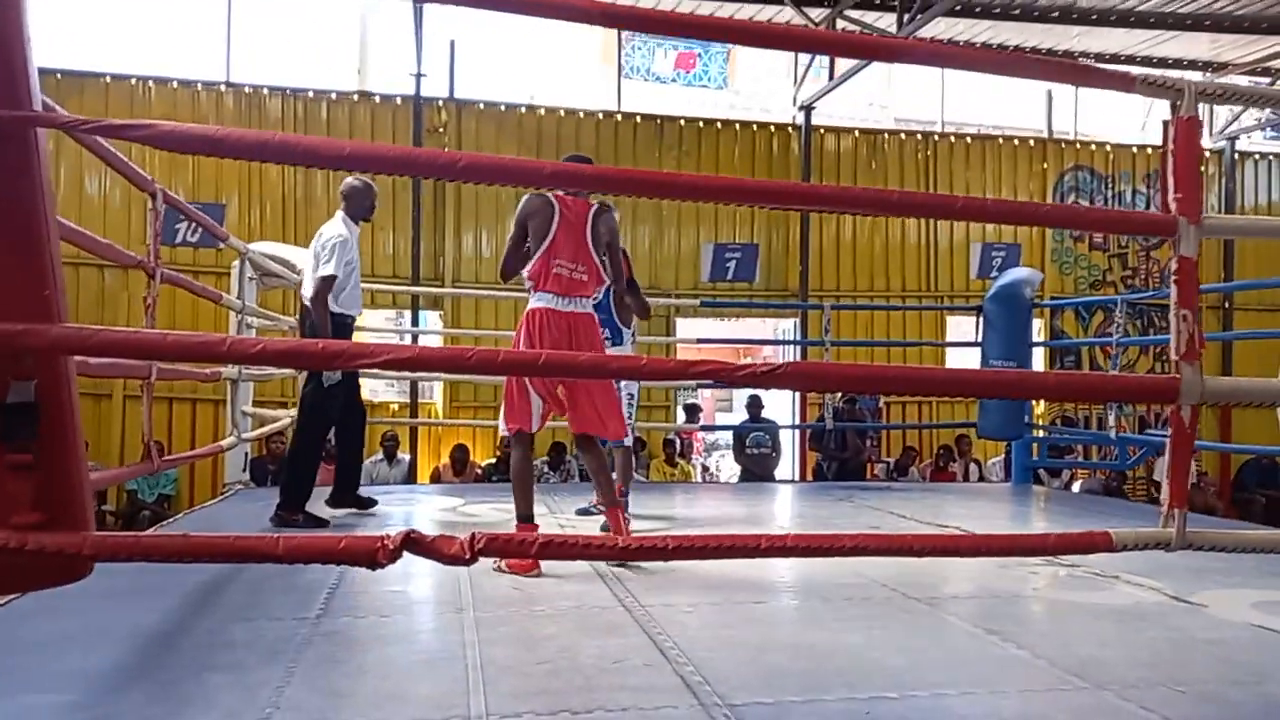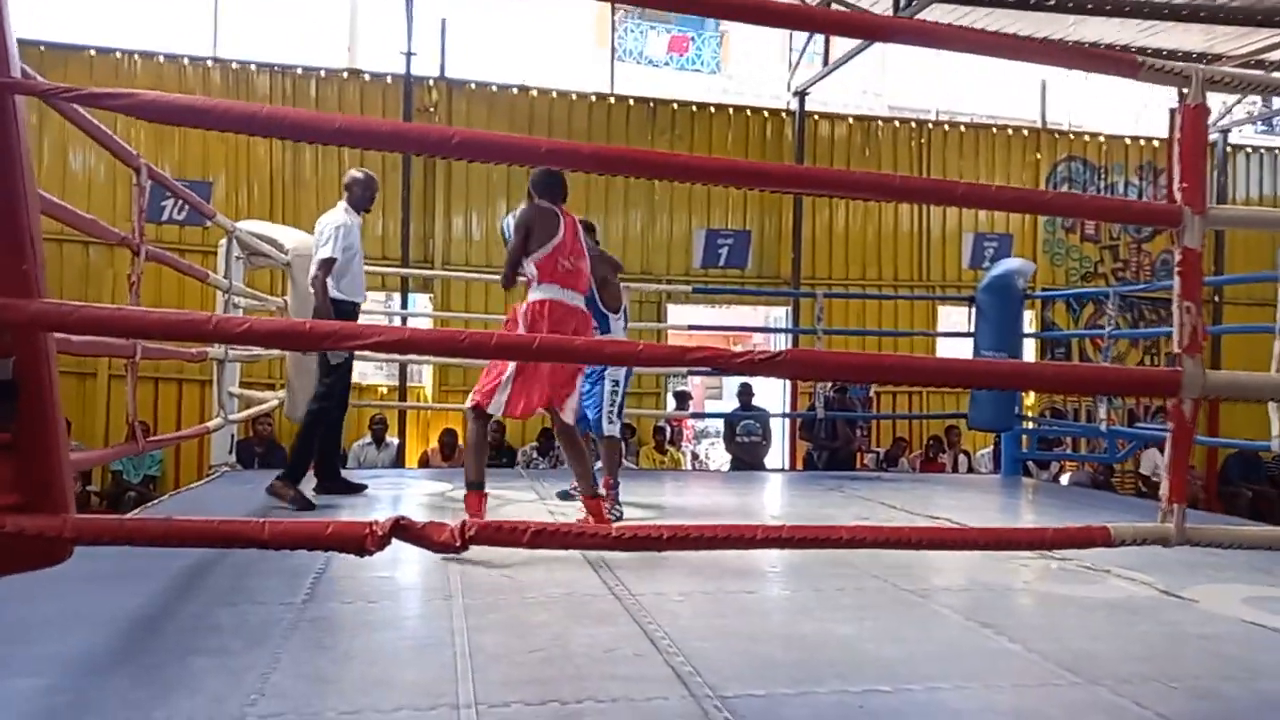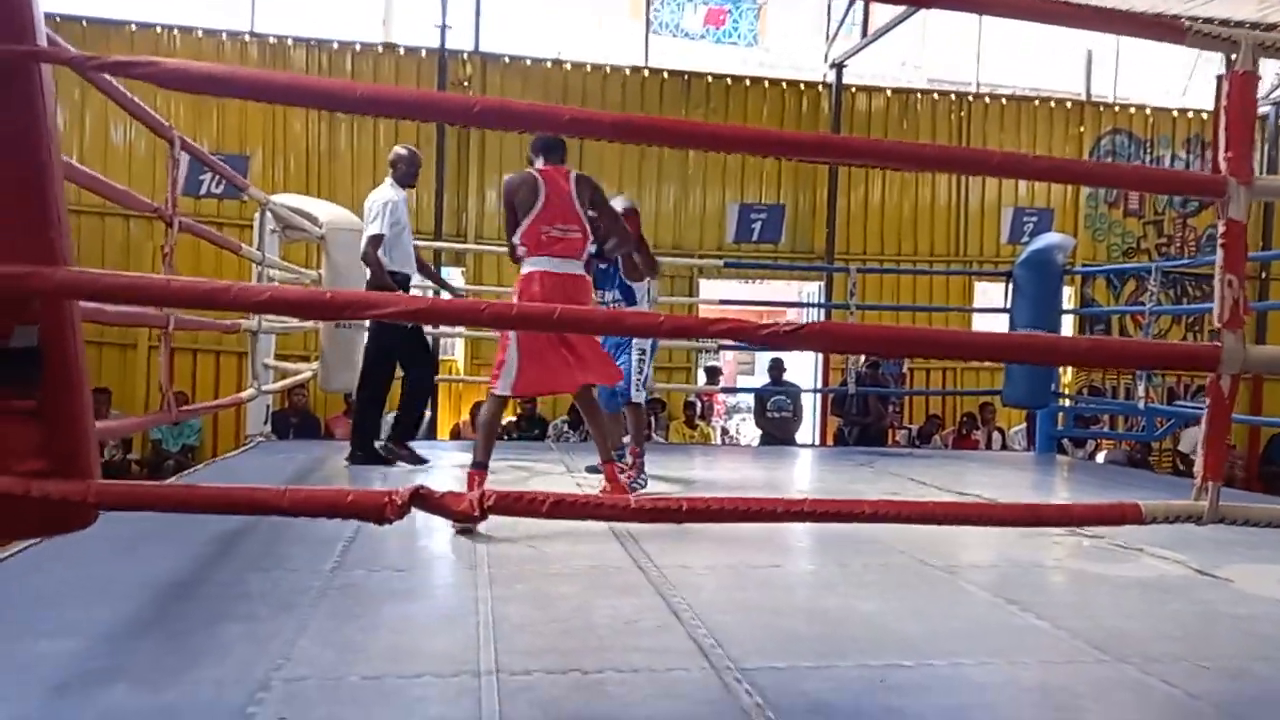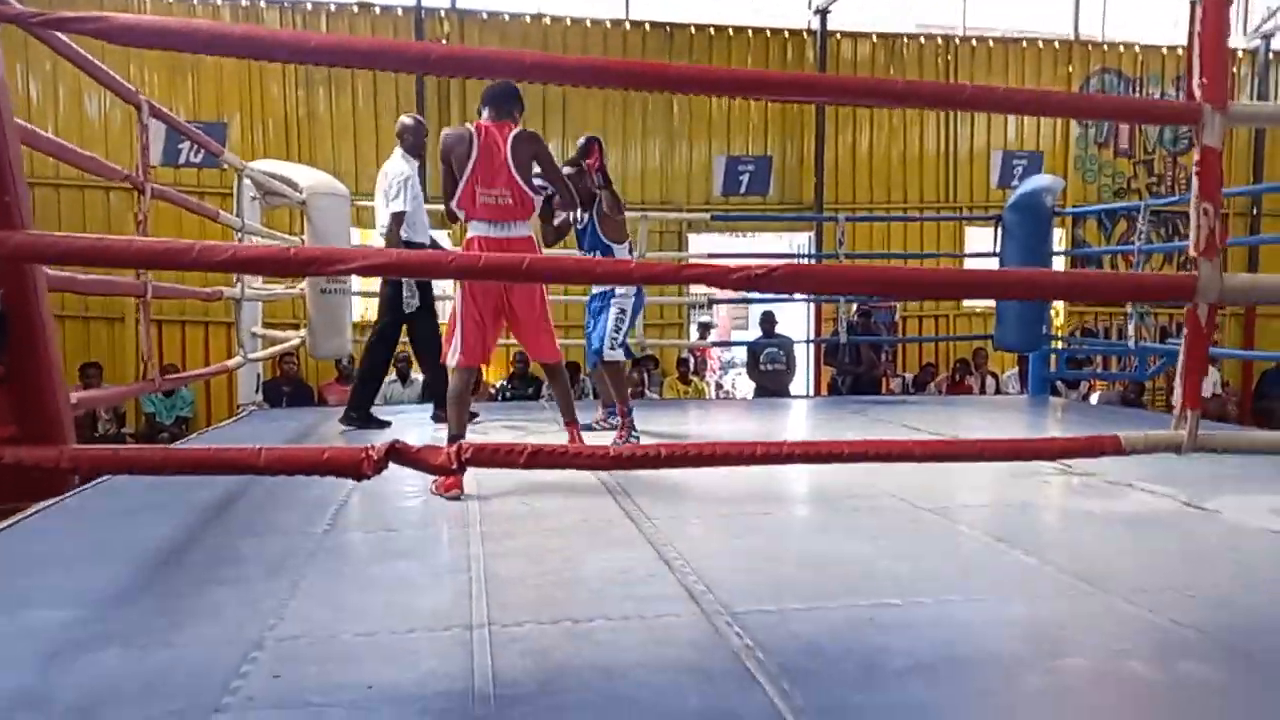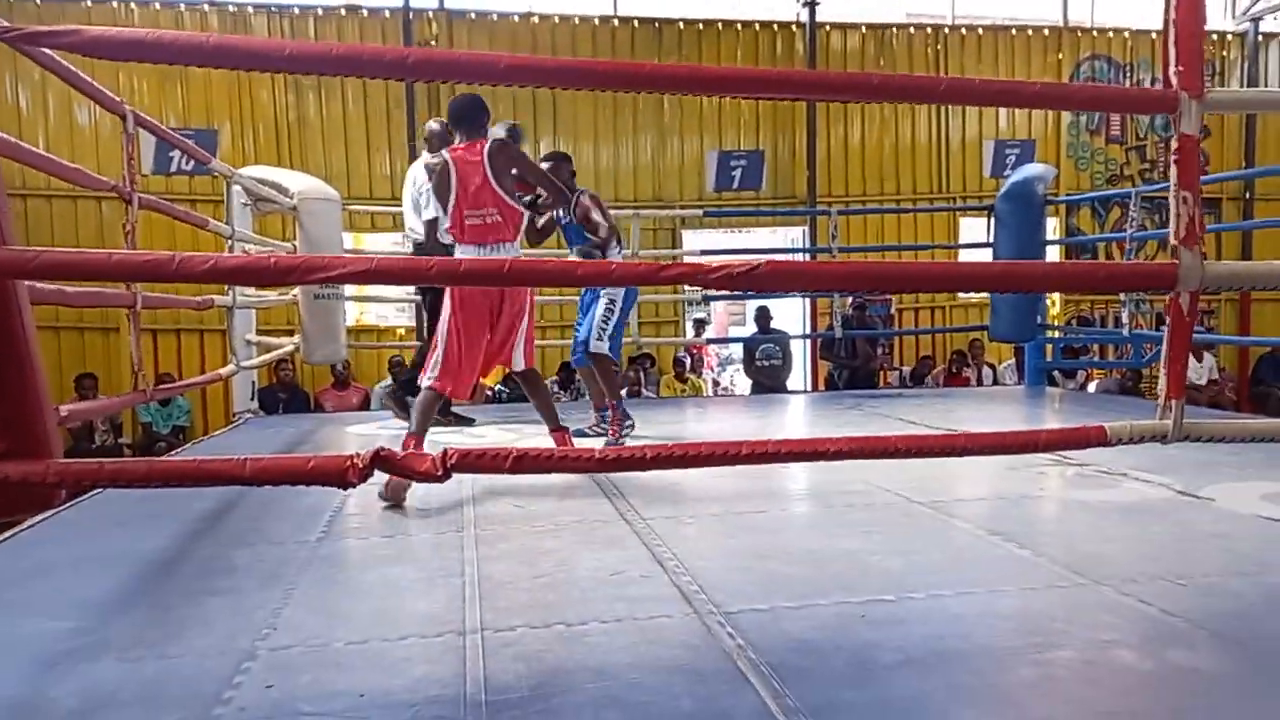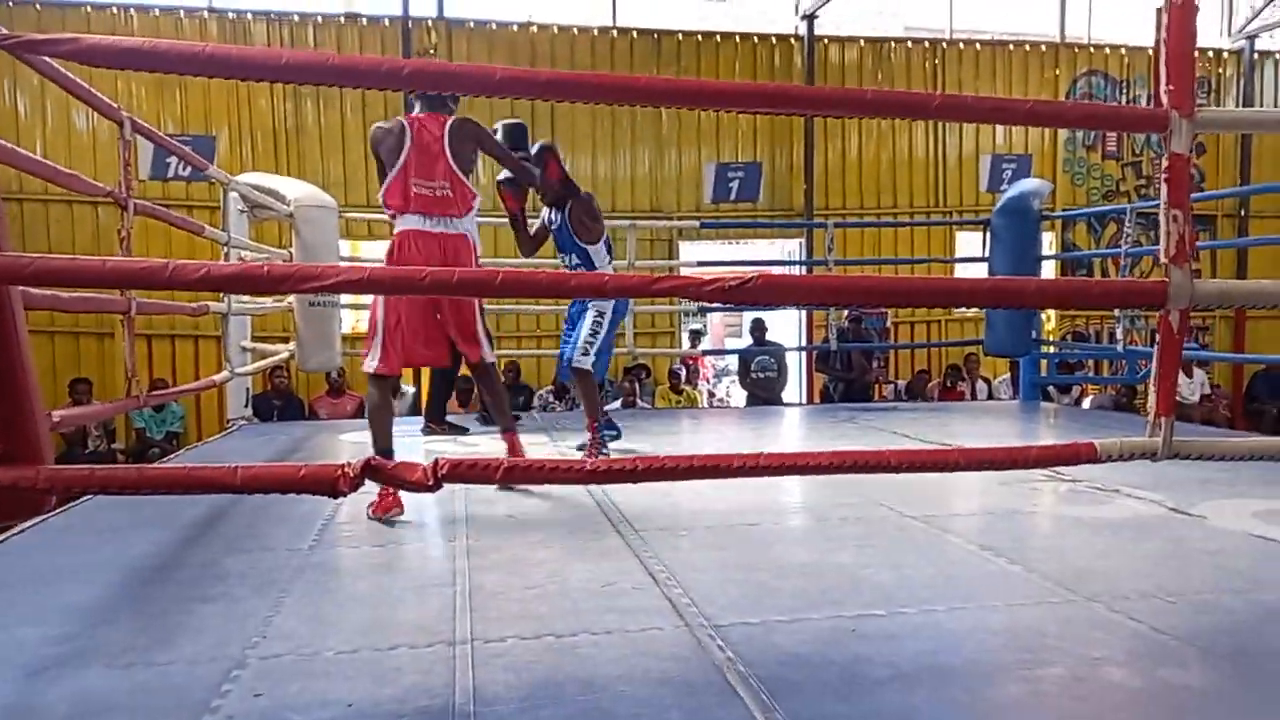
dt=0.3s
person 1, frame 1
left shoulder: (535, 204)
right shoulder: (604, 216)
left elbow: (510, 271)
right elbow: (627, 286)
left hip: (541, 322)
right hip: (584, 326)
left knee: (523, 433)
right knee: (587, 436)
right ankle: (617, 524)
person 1, frame 2
left shoulder: (531, 213)
right shoulder: (577, 229)
left elbow: (507, 278)
left hip: (542, 312)
right hip: (577, 322)
left knee: (479, 408)
right knee: (562, 420)
left ankle: (474, 508)
right ankle: (596, 513)
person 1, frame 3
left shoulder: (515, 183)
right shoulder: (583, 184)
left elbow: (513, 246)
right elbow: (622, 239)
right wrist: (595, 251)
left hip: (534, 284)
right hip: (576, 286)
left knee: (500, 390)
right knee: (584, 387)
left ankle: (476, 492)
right ankle: (614, 480)
person 1, frame 4
left shoulder: (453, 139)
right shoulder: (528, 140)
left elbow: (451, 208)
right elbow: (569, 200)
right wrist: (536, 200)
left hip: (479, 249)
right hip: (522, 248)
left knee: (463, 360)
right knee: (546, 354)
right ankle: (575, 439)
person 1, frame 5
left shoulder: (438, 166)
right shoulder: (501, 151)
right elbow: (559, 196)
right wrist: (537, 205)
left knee: (439, 377)
right knee: (521, 365)
left ankle: (410, 455)
right ankle: (563, 442)
person 1, frame 6
left shoulder: (385, 133)
right shoulder: (464, 129)
right elbow: (527, 174)
right wrist: (530, 169)
left hip: (409, 248)
right hip: (458, 249)
left knee: (382, 370)
right knee: (480, 359)
left ankle: (388, 489)
right ankle: (513, 450)
person 2, frame 1
left shoulder: (345, 234)
right shoulder: (338, 235)
right elbow: (318, 296)
left hip: (338, 330)
right hip: (330, 330)
left knee: (351, 416)
right knee: (316, 421)
left ankle: (345, 489)
right ankle: (289, 507)
person 2, frame 2
left shoulder: (350, 224)
right shoulder: (338, 223)
right elbow: (320, 278)
right wrist: (329, 324)
left hip: (344, 315)
right hip: (336, 315)
left knee: (336, 400)
right knee: (327, 399)
left ankle: (328, 475)
right ankle: (287, 479)
person 2, frame 3
left shoulder: (397, 200)
right shoulder: (385, 199)
left elbow: (411, 257)
right elbow: (368, 253)
left wrist: (448, 287)
right wrist: (394, 292)
left hip: (391, 291)
right hip: (389, 290)
left knee: (378, 371)
right knee: (421, 366)
left ankle: (363, 446)
right ankle: (399, 439)
person 2, frame 4
left shoulder: (403, 169)
right shoulder: (400, 172)
right elbow: (394, 228)
left wrist: (442, 252)
left knee: (395, 335)
right knee: (416, 334)
left ankle: (359, 409)
person 2, frame 5
left shoulder: (420, 170)
right shoulder: (432, 173)
right elbow: (432, 229)
left hip: (427, 255)
right hip: (435, 255)
left knee: (439, 332)
left ankle: (420, 396)
right ankle: (438, 406)
person 2, frame 6
left shoulder: (461, 187)
right shoulder: (451, 187)
right elbow: (447, 234)
right wrist: (467, 272)
left hip: (464, 269)
right hip: (457, 268)
left knee: (479, 340)
right knee: (452, 343)
left ankle: (490, 407)
right ankle: (435, 417)
person 3, frame 1
left shoulder: (619, 289)
left elbow: (645, 312)
left wrist: (627, 276)
left knee: (619, 437)
left ankle: (621, 506)
right ankle: (603, 497)
person 3, frame 2
left shoulder: (602, 272)
left elbow: (616, 268)
left wrist: (590, 250)
left hip: (611, 361)
left knee: (605, 424)
right knee: (577, 422)
left ankle: (611, 497)
person 3, frame 3
left shoulder: (630, 249)
left elbow: (654, 271)
left wrist: (636, 234)
left hip: (637, 333)
right hip: (611, 334)
left knee: (631, 395)
right knee: (608, 398)
left ankle: (637, 469)
right ankle: (618, 455)
person 3, frame 4
left shoulder: (606, 205)
right shoulder: (574, 212)
left elbow: (615, 211)
right elbow: (550, 239)
left wrist: (600, 168)
right wrist: (546, 210)
left hip: (622, 291)
right hip: (598, 293)
left knee: (607, 351)
right knee: (594, 358)
left ankle: (626, 426)
right ankle: (608, 413)
person 3, frame 5
left shoulder: (587, 201)
right shoulder: (559, 208)
left elbow: (609, 233)
right elbow: (535, 238)
left wrist: (592, 249)
left hip: (615, 286)
right hip: (593, 288)
left knee: (596, 346)
right knee: (581, 355)
left ankle: (620, 416)
right ankle: (601, 418)
person 3, frame 6
left shoulder: (580, 204)
right shoulder: (549, 214)
left elbow: (596, 221)
right elbow: (528, 250)
left wrist: (562, 179)
right wrist: (515, 211)
left hip: (605, 298)
right hip: (582, 299)
left knee: (580, 363)
right knee: (572, 367)
left ankle: (597, 442)
right ankle: (603, 425)
